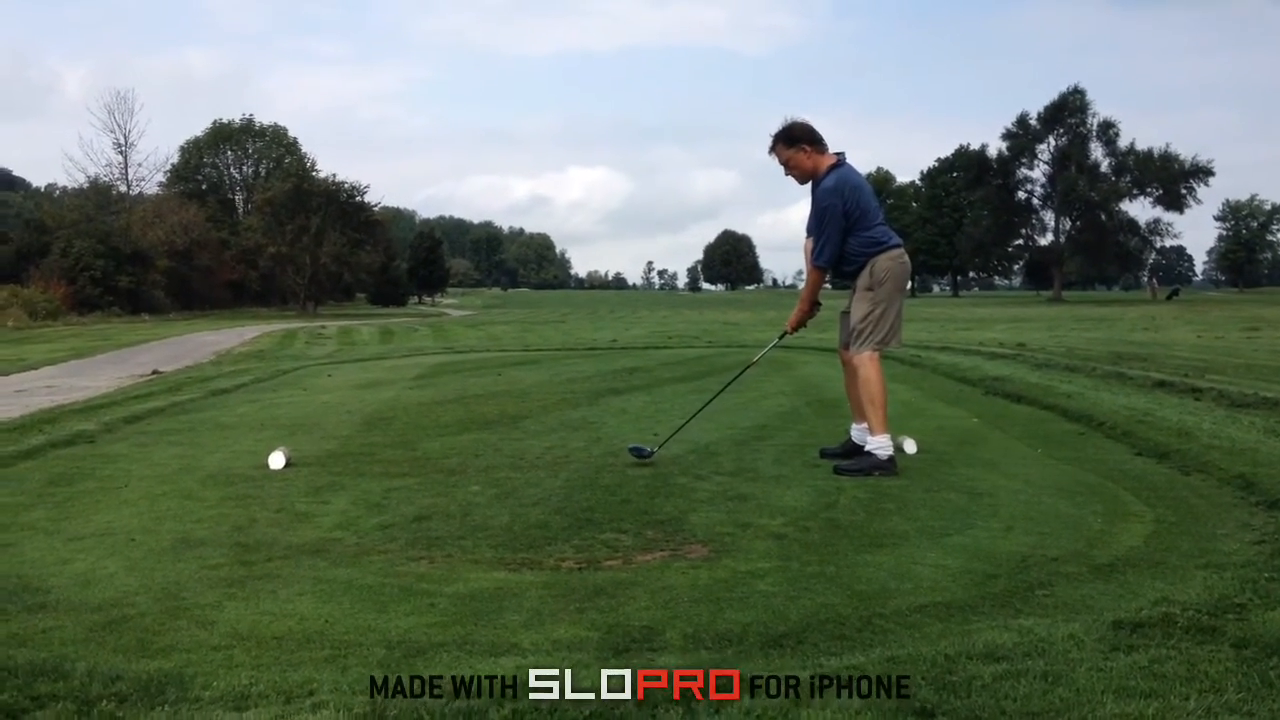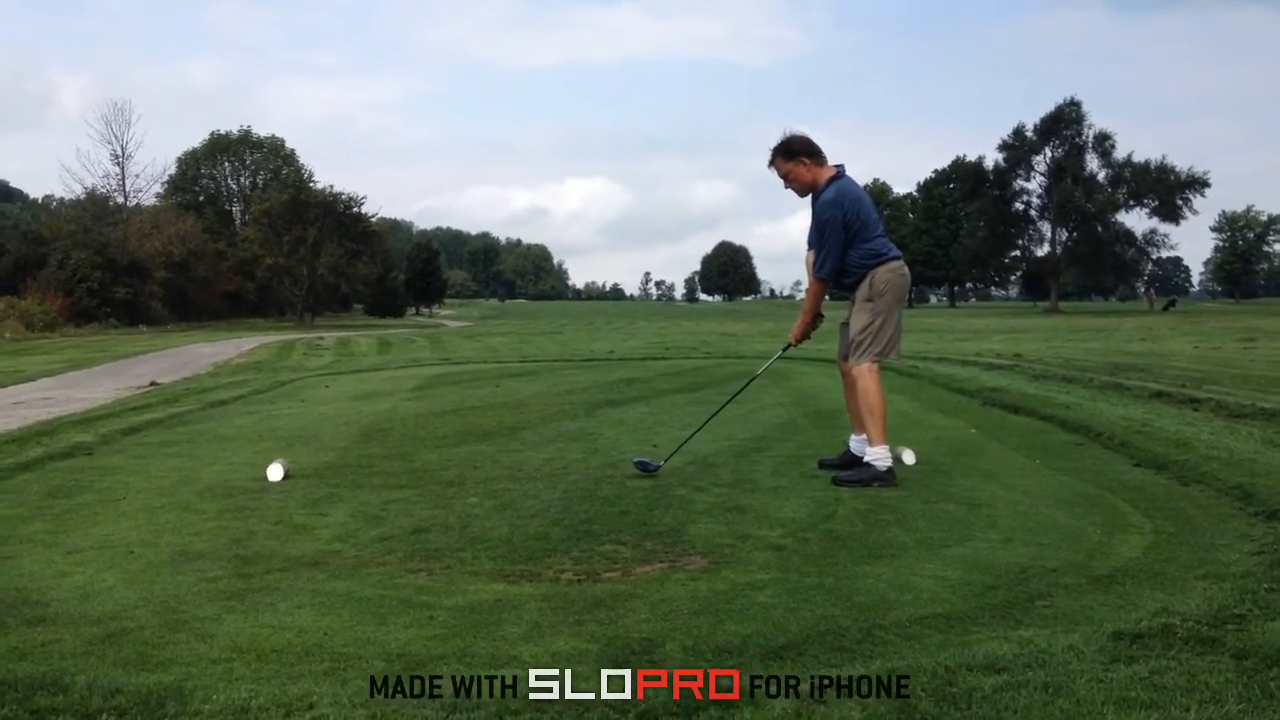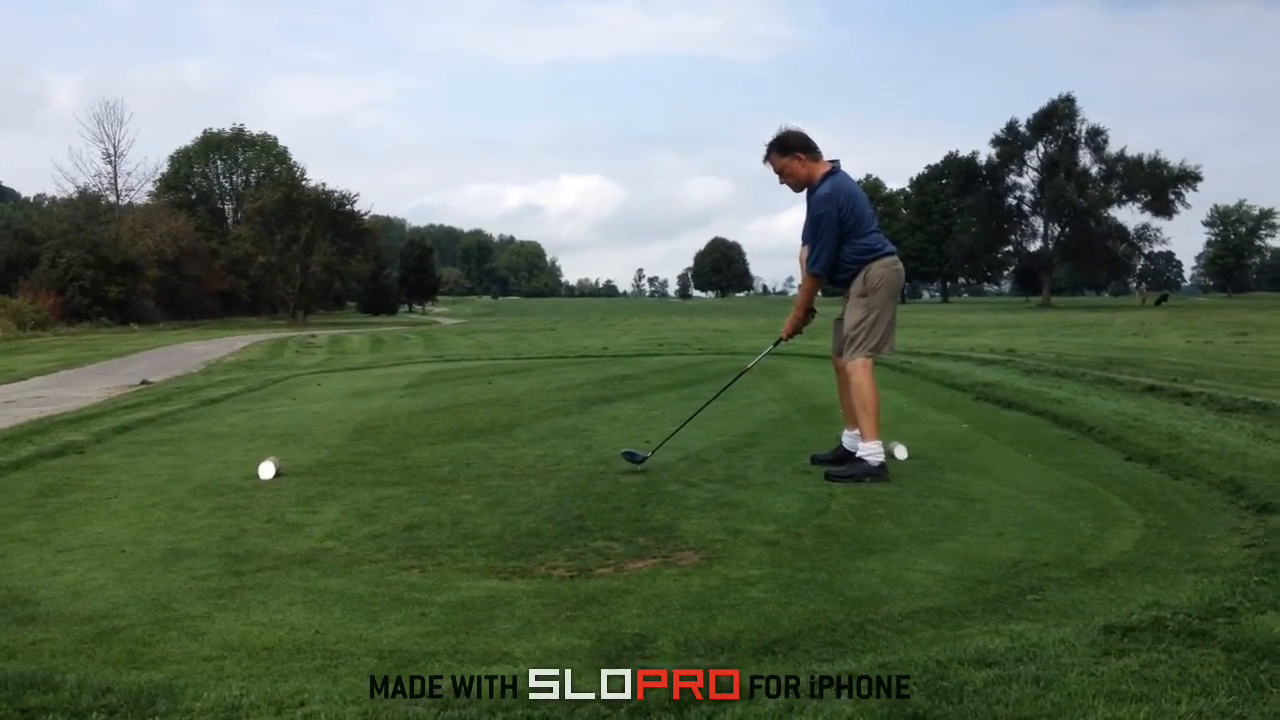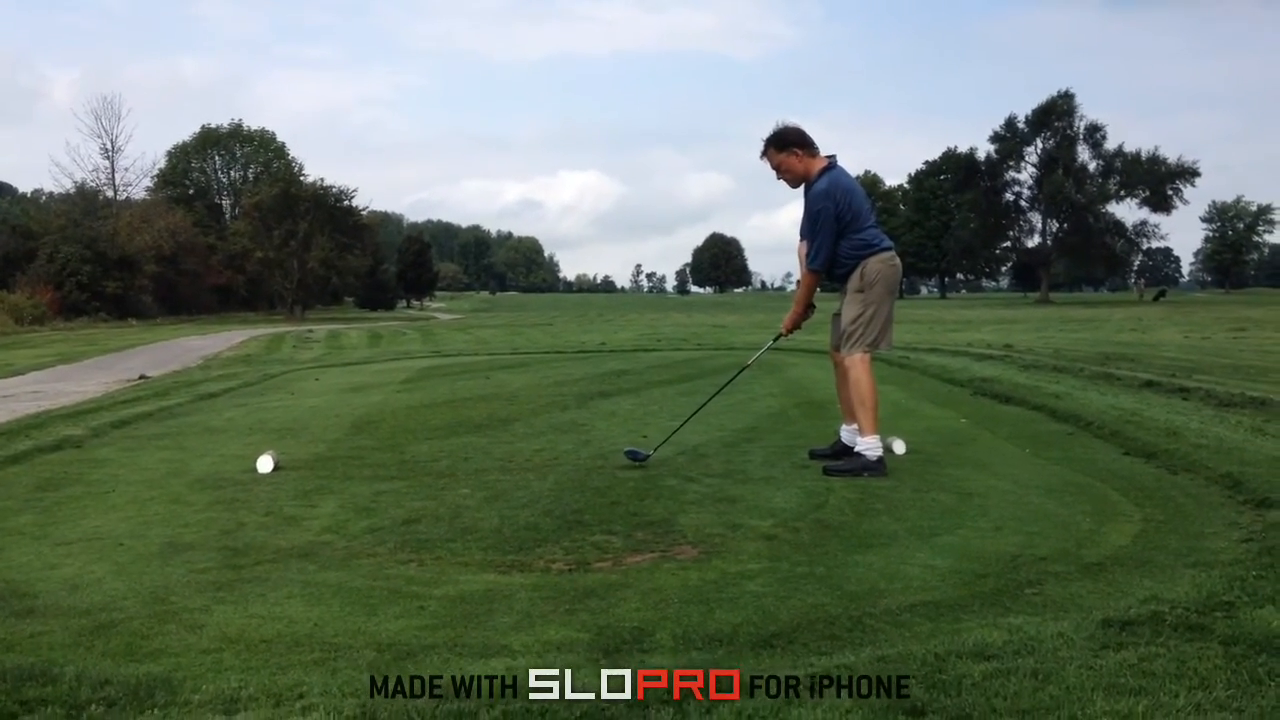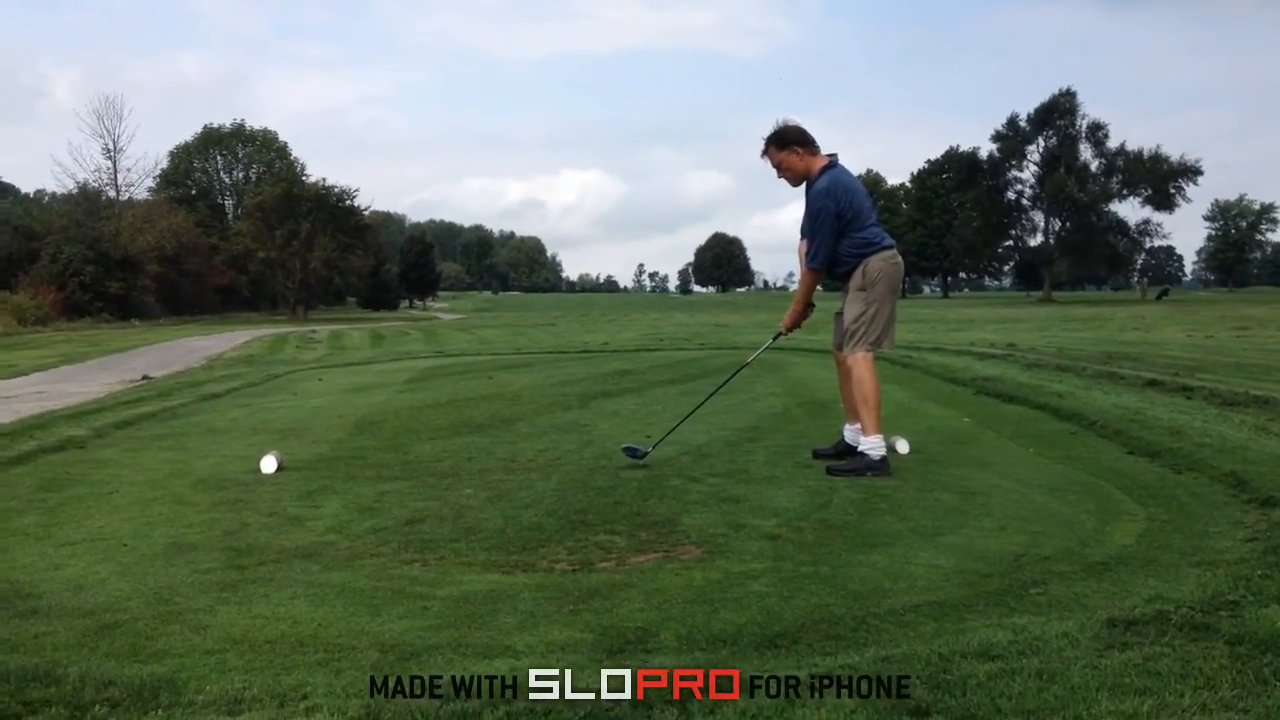
dt=0.4s
person 1, frame 1
left shoulder: (831, 188)
right shoulder: (832, 176)
left elbow: (823, 258)
right elbow: (814, 241)
left wrist: (803, 307)
right wrist: (810, 296)
left hip: (880, 267)
right hip: (872, 268)
left knee: (864, 353)
right knee: (849, 352)
left ankle: (881, 451)
right ankle: (861, 437)
person 1, frame 2
left shoulder: (831, 200)
right shoulder: (832, 188)
left elbow: (825, 270)
right elbow: (815, 252)
left wrist: (806, 319)
right wrist: (812, 307)
left hip: (880, 279)
right hip: (871, 280)
left knee: (864, 364)
right knee: (848, 363)
left ankle: (879, 462)
right ankle: (860, 448)
person 1, frame 3
left shoulder: (826, 196)
right shoulder: (826, 183)
left elbow: (818, 265)
right elbow: (809, 248)
left wrist: (798, 314)
right wrist: (805, 302)
left hip: (874, 274)
right hip: (864, 275)
left knee: (857, 359)
right knee: (842, 359)
left ankle: (872, 457)
right ankle: (852, 444)
person 1, frame 4
left shoulder: (824, 191)
right shoulder: (824, 178)
left elbow: (818, 261)
right elbow: (807, 243)
left wrist: (798, 309)
right wrist: (804, 295)
left hip: (871, 270)
right hip: (861, 271)
left knee: (855, 355)
right knee: (840, 353)
left ankle: (870, 452)
right ankle: (850, 438)
person 1, frame 5
left shoulder: (824, 190)
right shoulder: (826, 177)
left elbow: (818, 260)
right elbow: (808, 242)
left wrist: (797, 309)
right wrist: (804, 296)
left hip: (873, 269)
right hip: (864, 270)
left knee: (858, 354)
right knee: (843, 353)
left ankle: (873, 451)
right ankle: (854, 438)
